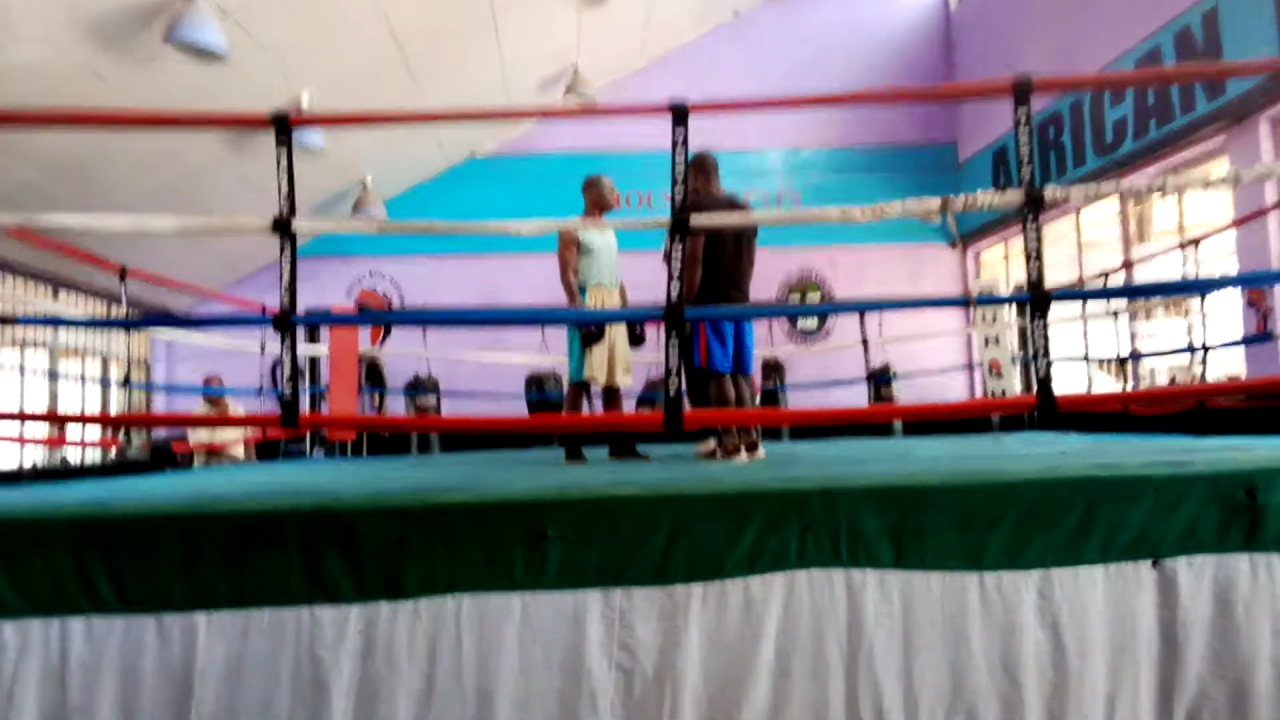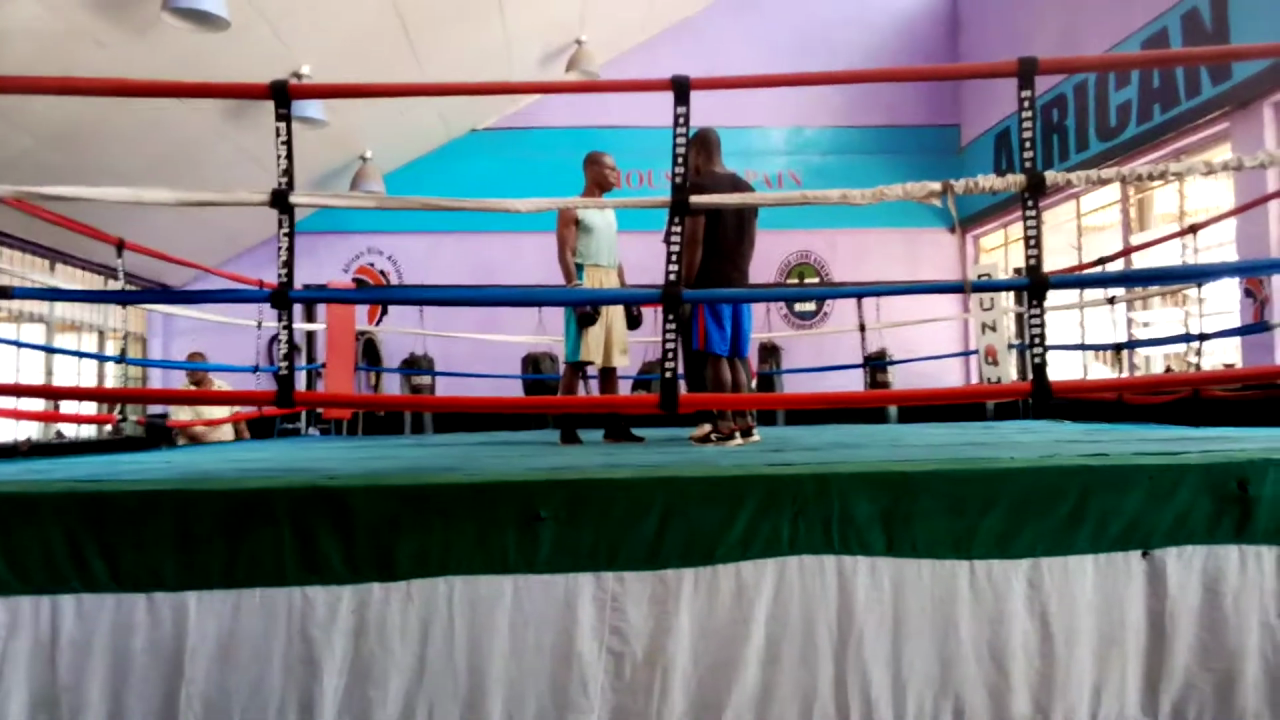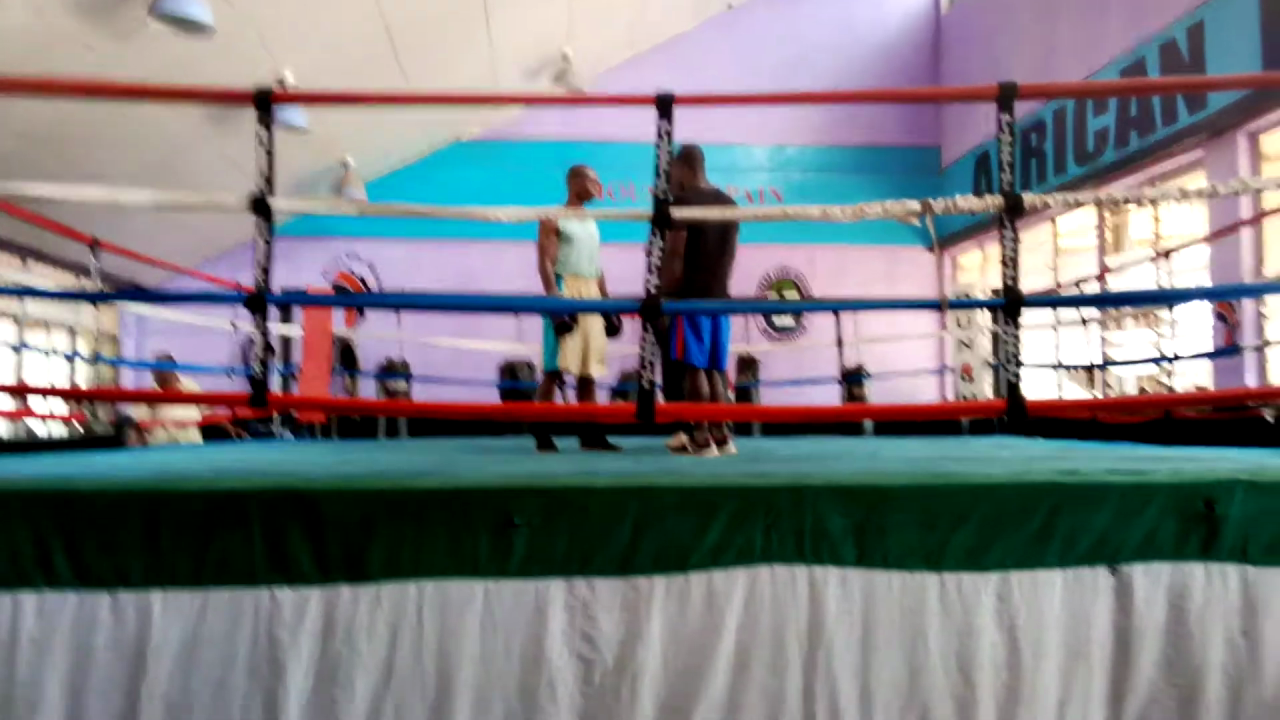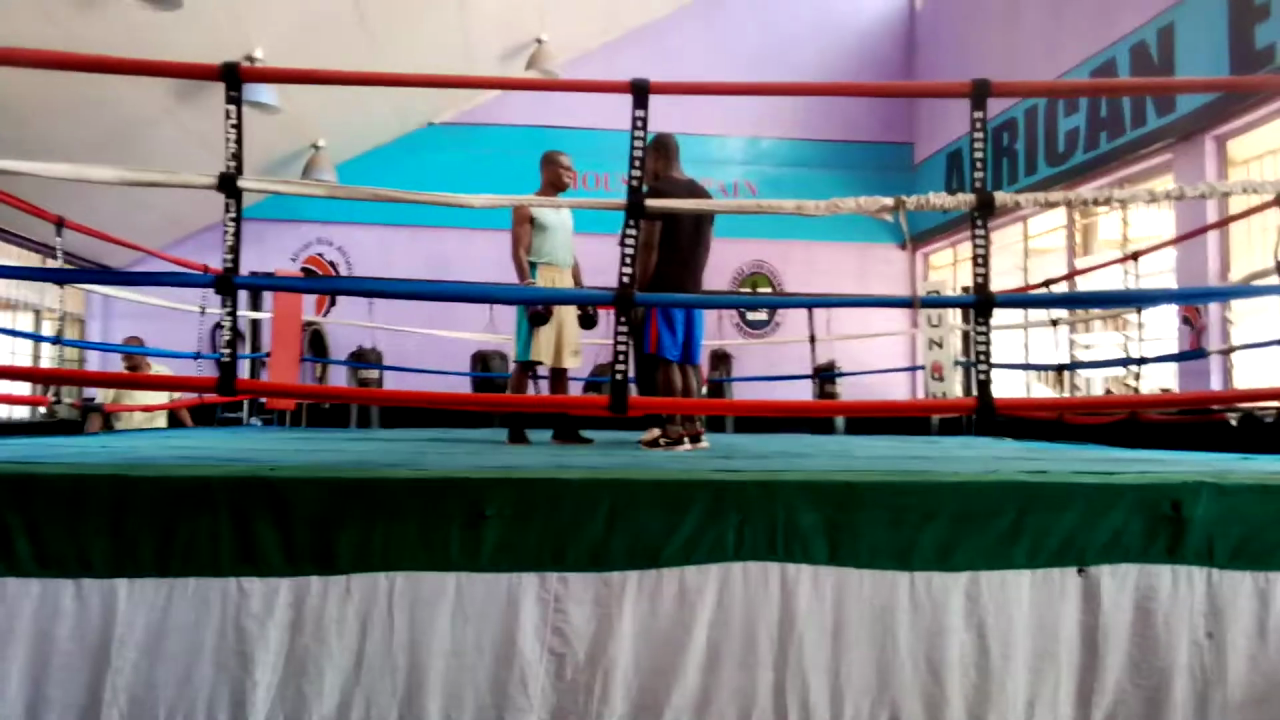
dt=0.3s
person 1, frame 1
left shoulder: (698, 208)
right shoulder: (743, 209)
left elbow: (694, 260)
left wrist: (686, 303)
left hip: (712, 302)
right hip: (739, 301)
left knee: (718, 372)
right knee: (738, 372)
left ankle: (730, 442)
right ankle: (749, 439)
person 1, frame 2
left shoulder: (699, 187)
right shoulder: (746, 188)
left elbow: (694, 240)
left wrist: (685, 285)
left hip: (710, 284)
right hip: (739, 283)
left knee: (715, 355)
right knee: (735, 356)
left ankle: (725, 427)
right ankle: (744, 423)
person 1, frame 3
left shoulder: (683, 201)
right shoulder: (728, 203)
left elbow: (675, 254)
left wrist: (665, 296)
left hip: (690, 296)
right hip: (718, 296)
left knee: (694, 366)
right knee: (713, 368)
left ankle: (701, 437)
right ankle: (721, 434)
person 1, frame 4
left shoulder: (658, 191)
right shoulder: (704, 195)
left elbow: (649, 245)
left wrist: (639, 288)
left hip: (664, 289)
right hip: (692, 289)
left knee: (667, 360)
right knee: (687, 362)
left ankle: (673, 432)
right ankle: (693, 429)
person 2, frame 1
left shoulder: (610, 233)
right shoulder: (573, 231)
right elbow: (567, 274)
left wrist: (627, 310)
right wrist: (579, 309)
left hip: (613, 306)
right hip: (589, 304)
left knee: (615, 377)
right knee: (581, 377)
left ankle: (618, 443)
right ankle: (572, 445)
person 2, frame 2
left shoulder: (610, 212)
right shoulder: (572, 209)
right elbow: (565, 253)
right wrist: (576, 290)
left hip: (611, 286)
right hip: (586, 282)
left knee: (611, 359)
right knee: (577, 358)
left ankle: (614, 425)
right ankle: (567, 427)
person 2, frame 3
left shoulder: (592, 224)
right shoulder: (554, 220)
right elbow: (545, 262)
left wrist: (607, 301)
right wrist: (555, 299)
left hip: (591, 295)
right hip: (566, 291)
left knee: (589, 368)
right knee: (555, 367)
left ankle: (590, 433)
right ankle: (543, 434)
person 2, frame 4
left shoulder: (567, 212)
right shoulder: (528, 207)
right elbow: (519, 251)
left wrist: (581, 291)
right wrist: (529, 288)
left hip: (566, 286)
right hip: (540, 281)
left knee: (563, 360)
right knee: (528, 358)
left ankle: (563, 426)
right ankle: (515, 426)
